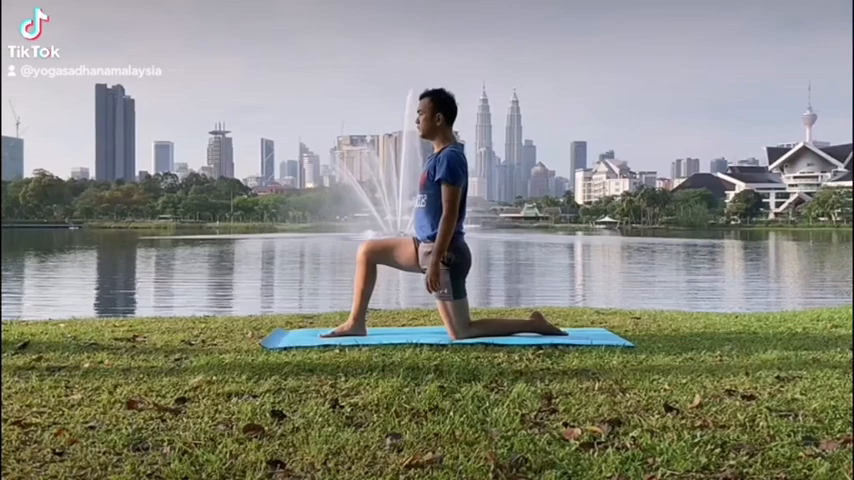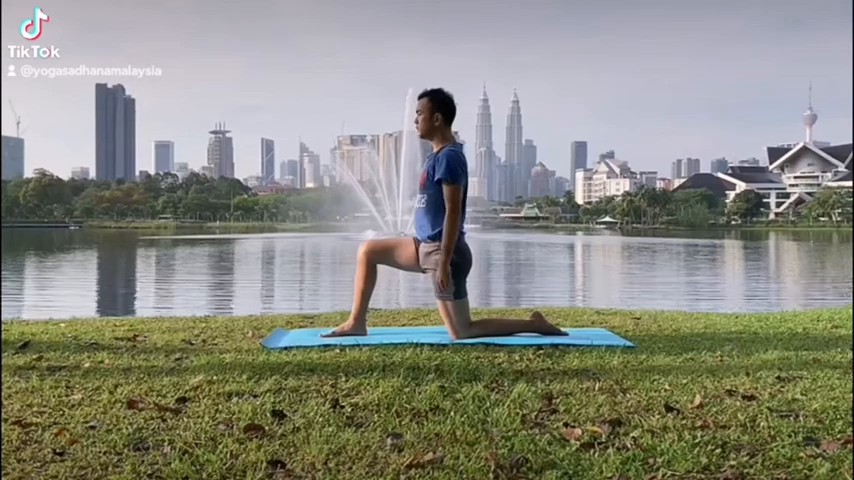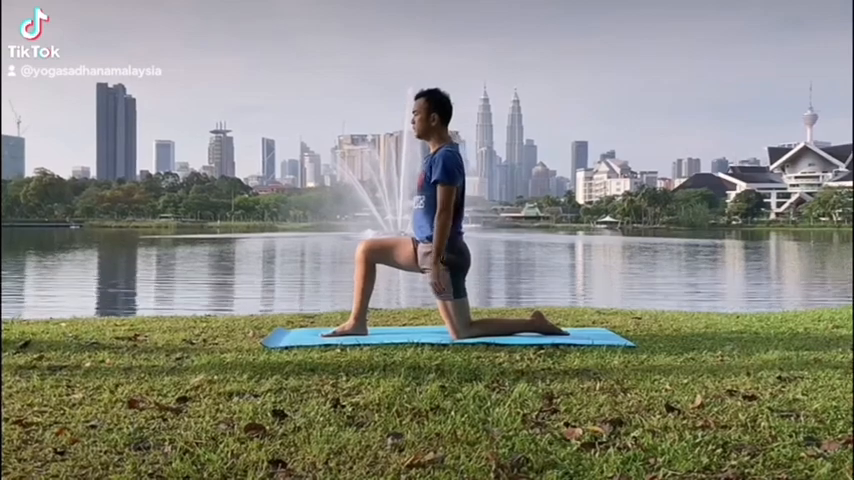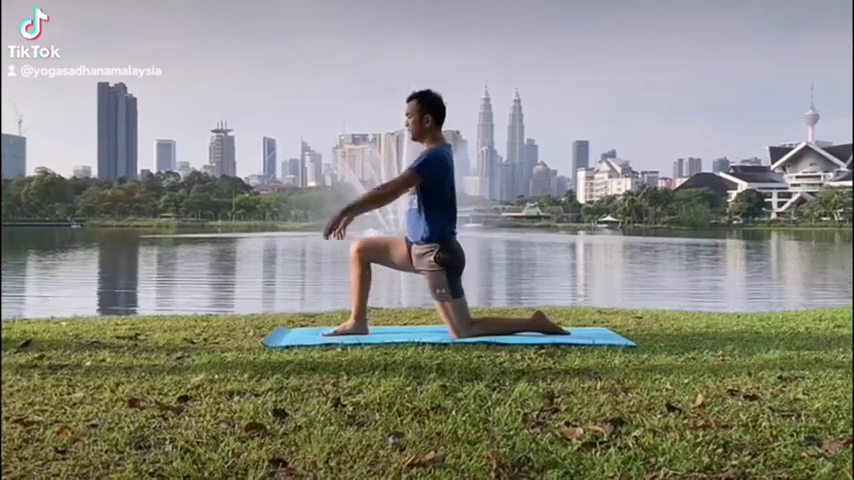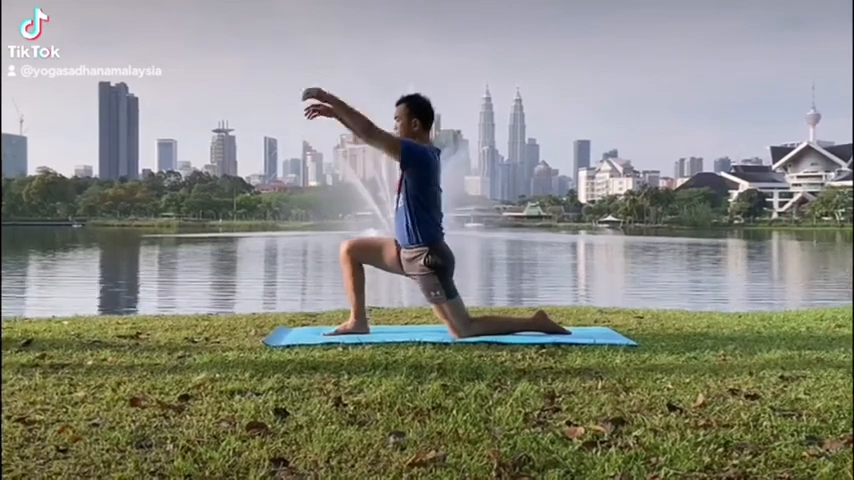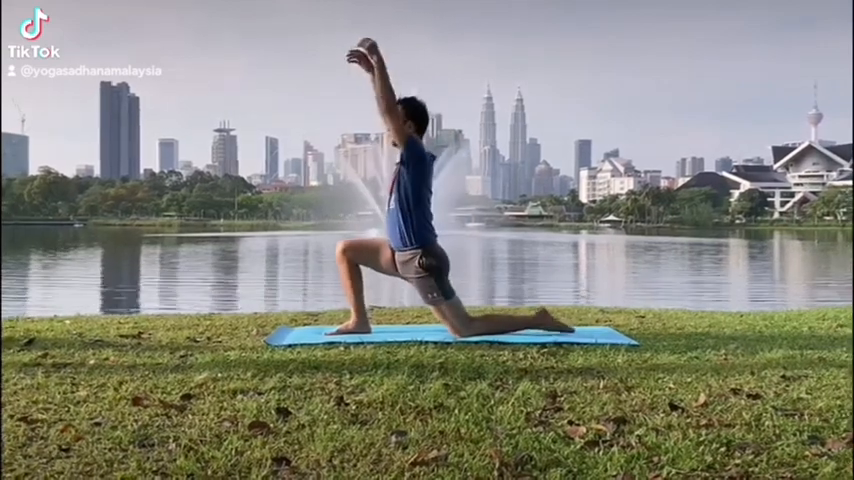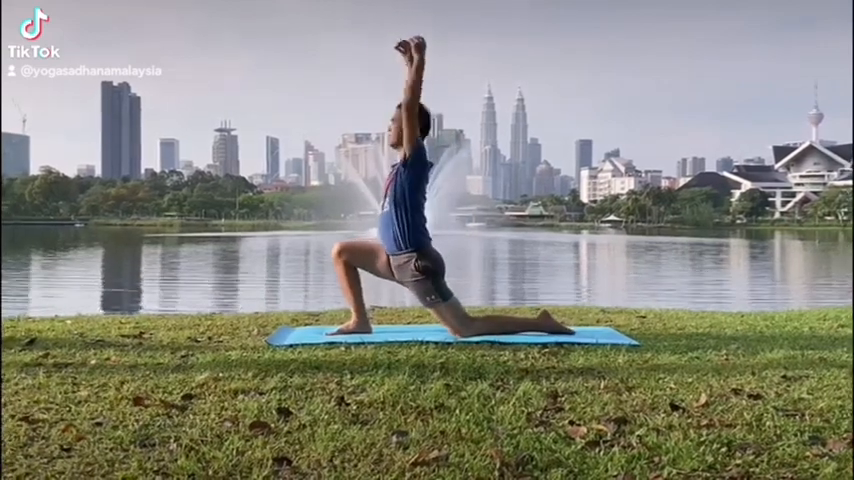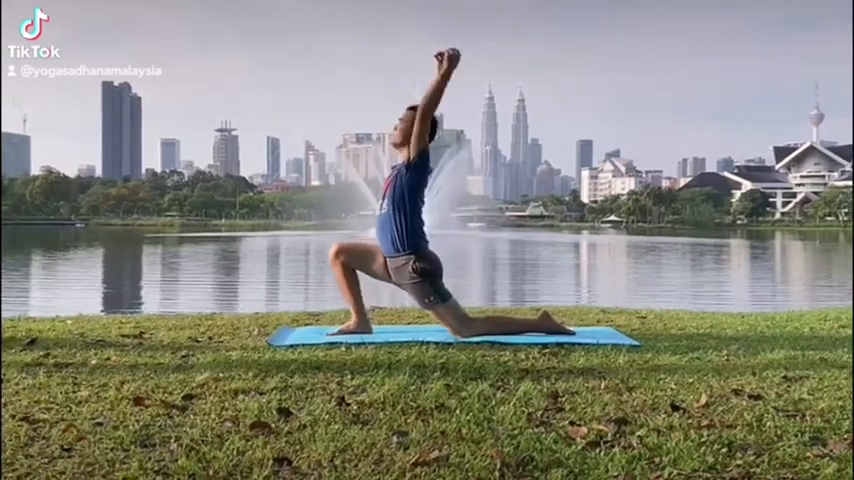
dt=0.3s
person 1, frame 1
left shoulder: (450, 158)
right shoulder: (439, 155)
left elbow: (450, 214)
left wrist: (434, 264)
left hip: (444, 252)
right hip: (426, 245)
left knee: (461, 332)
right knee: (367, 251)
left ankle: (533, 324)
right ankle: (356, 323)
person 1, frame 2
left shoulder: (449, 157)
right shoulder: (439, 155)
left elbow: (453, 213)
left wrist: (443, 263)
left hip: (442, 251)
right hip: (425, 246)
left knee: (462, 332)
right knee: (367, 251)
left ankle: (533, 324)
right ankle: (356, 323)
person 1, frame 3
left shoulder: (446, 158)
right shoulder: (437, 156)
left elbow: (444, 214)
left wrist: (436, 265)
right wrist: (424, 256)
left hip: (444, 253)
right hip: (426, 247)
left knee: (462, 332)
right knee: (365, 250)
left ankle: (533, 324)
right ankle: (357, 322)
person 1, frame 4
left shoulder: (434, 157)
right shoulder: (435, 154)
left elbow: (391, 191)
right elbow: (396, 190)
left wrist: (347, 212)
right wrist: (353, 211)
left hip: (437, 254)
right hip: (418, 246)
left knee: (463, 330)
right knee: (359, 249)
left ankle: (534, 323)
right ankle: (358, 321)
person 1, frame 5
left shoulder: (420, 155)
right shoulder: (424, 153)
left elbow: (371, 135)
right elbow: (372, 135)
left wrist: (332, 104)
right wrist: (336, 109)
left hip: (427, 257)
right hip: (408, 250)
left knee: (463, 330)
right knee: (350, 250)
left ankle: (535, 324)
right ankle: (357, 323)
person 1, frame 6
left shoulder: (416, 157)
right shoulder: (412, 159)
left elbow: (387, 110)
right elbow: (390, 110)
left wrist: (377, 61)
right wrist: (372, 69)
left hip: (421, 260)
right hip: (402, 254)
left knee: (465, 328)
right knee: (345, 250)
left ankle: (537, 320)
right ankle: (358, 321)
person 1, frame 7
left shoulder: (414, 162)
right shoulder: (405, 164)
left elbow: (411, 110)
right elbow: (410, 109)
left wrist: (417, 64)
right wrist: (411, 64)
left hip: (416, 263)
right hip: (397, 257)
left knee: (466, 328)
right knee: (341, 252)
left ankle: (540, 323)
right ankle: (359, 321)
person 1, frame 8
left shoulder: (416, 165)
right shoulder: (404, 167)
left elbow: (424, 115)
right elbow: (423, 113)
left wrist: (446, 72)
right wrist: (442, 72)
left hip: (414, 265)
right hip: (394, 260)
left knee: (466, 328)
right knee: (339, 253)
left ankle: (540, 324)
right ankle: (359, 321)
